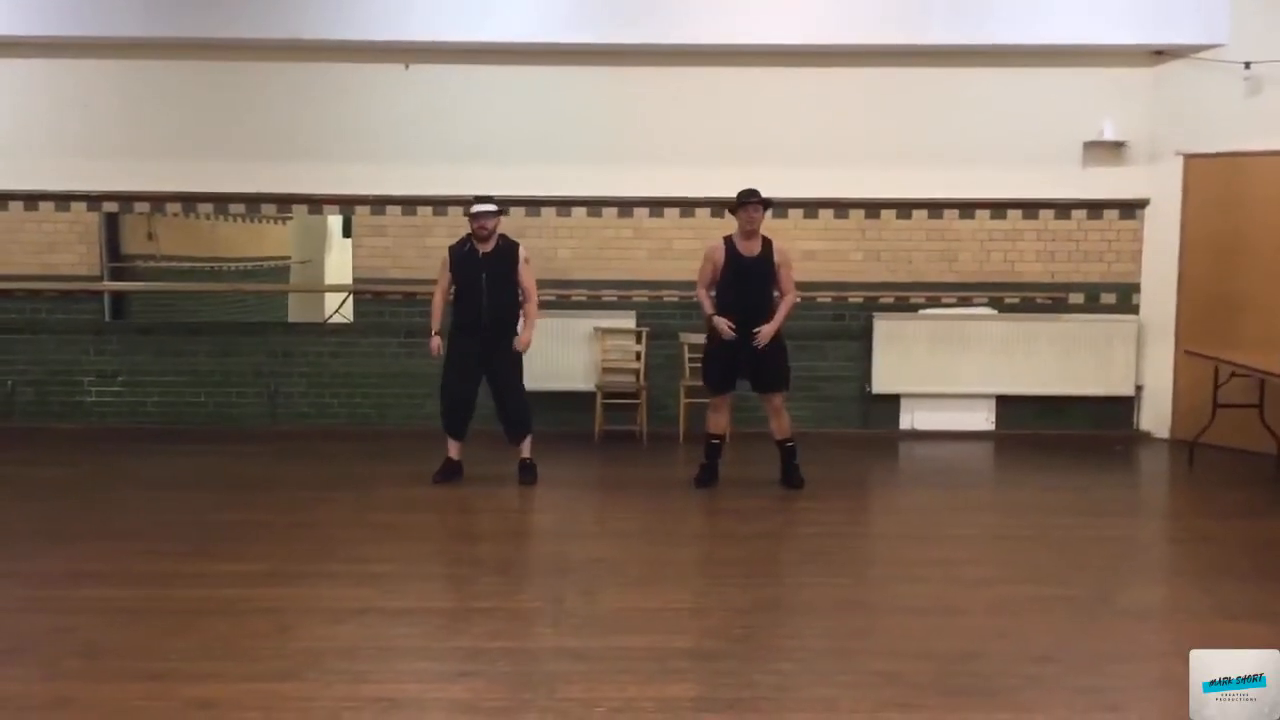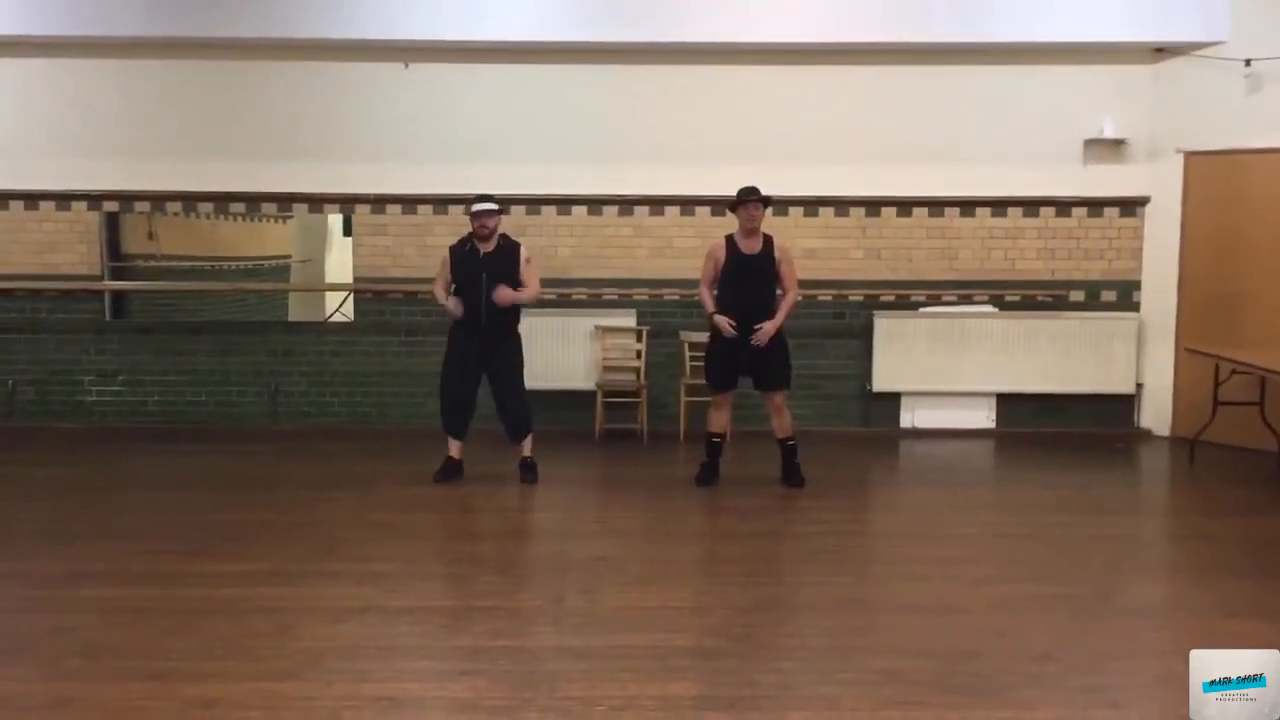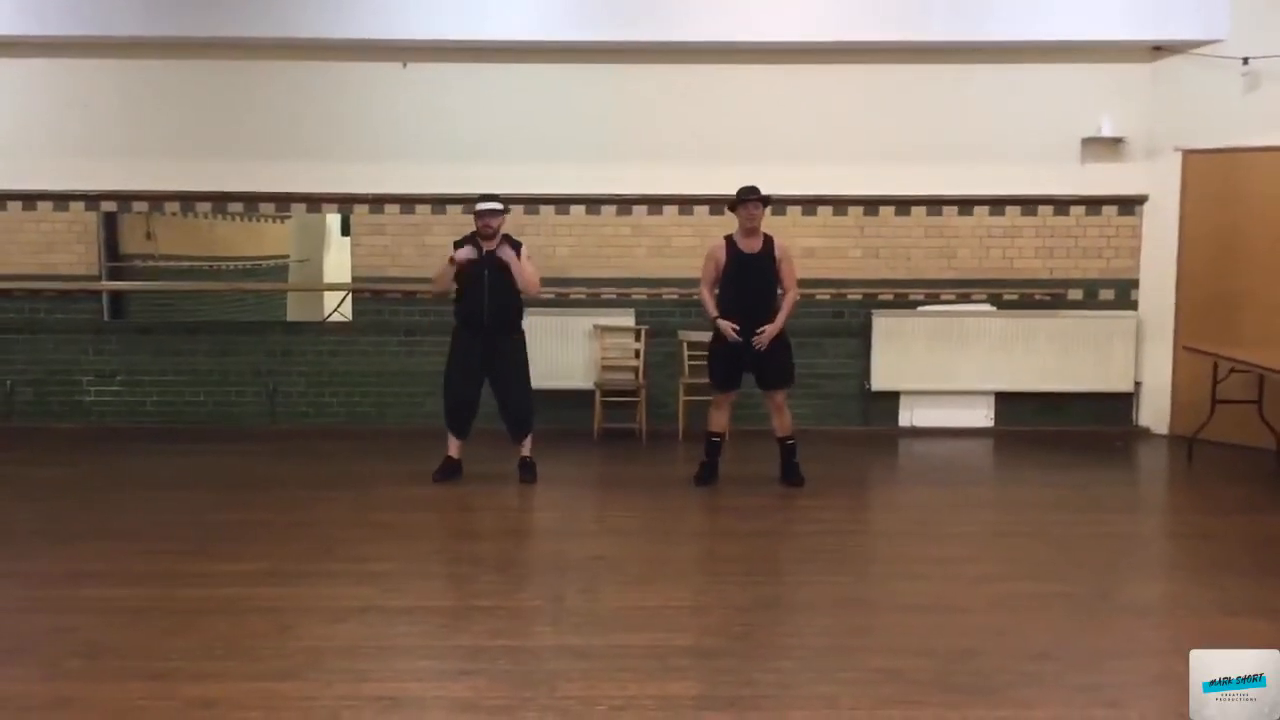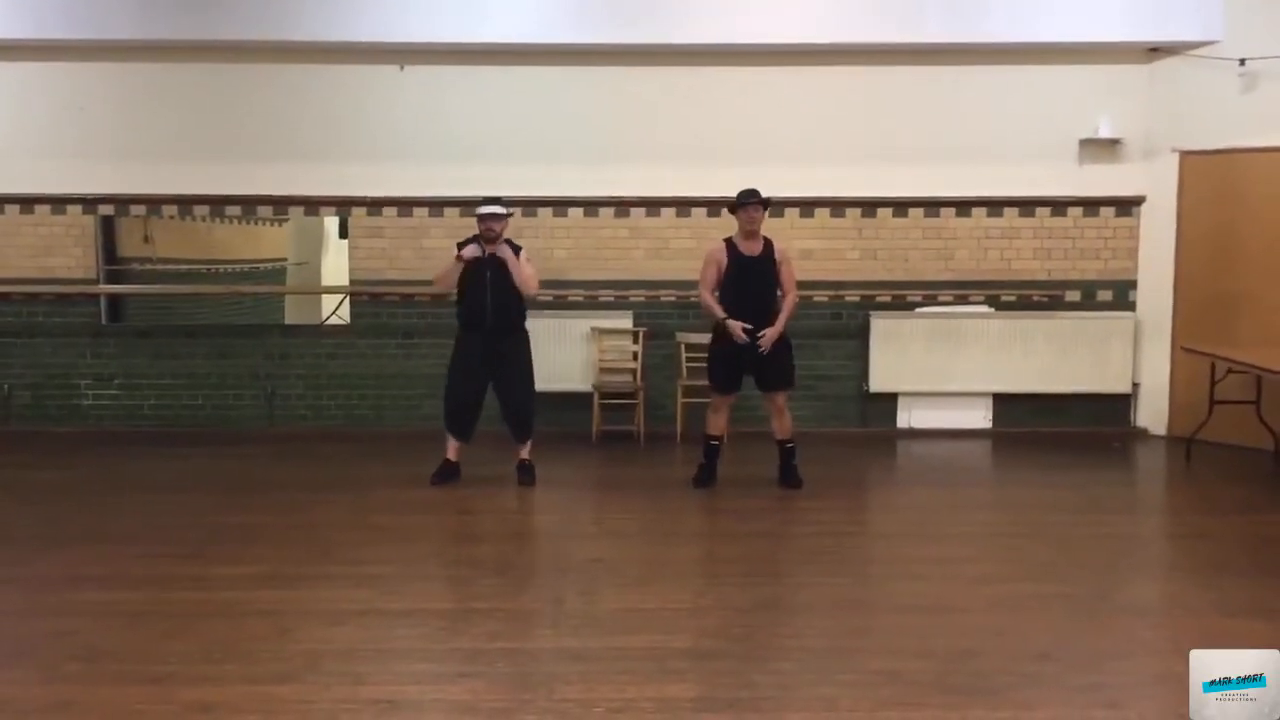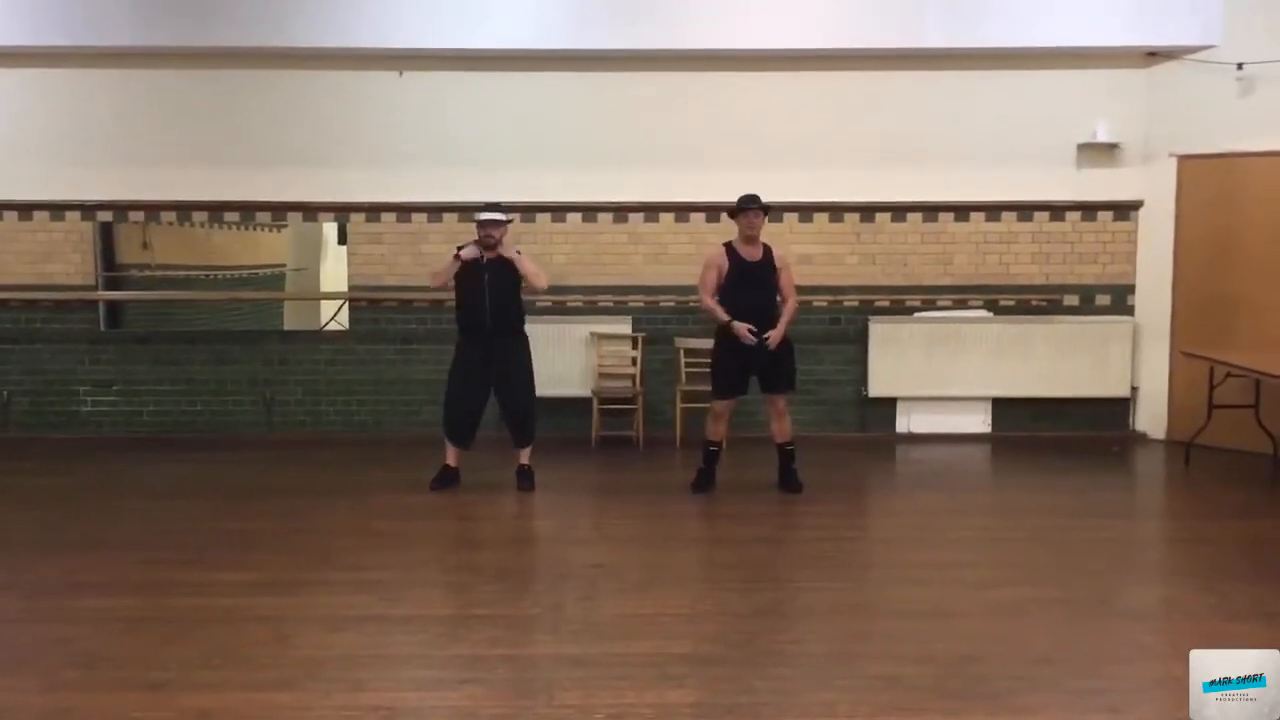
dt=0.2s
person 1, frame 1
left shoulder: (775, 252)
right shoulder: (718, 250)
left elbow: (789, 294)
right elbow: (702, 288)
left wrist: (773, 325)
right wrist: (713, 317)
left hip: (764, 336)
right hip: (725, 335)
left knee: (775, 401)
right knee: (718, 400)
left ankle: (790, 467)
right ankle: (710, 466)
person 1, frame 2
left shoulder: (777, 249)
right shoulder: (719, 248)
left elbow: (791, 291)
right elbow: (705, 287)
left wrist: (775, 323)
right wrist: (714, 315)
left hip: (766, 333)
right hip: (727, 334)
left knee: (776, 399)
right knee: (720, 398)
left ankle: (790, 465)
right ankle: (711, 464)
person 1, frame 3
left shoulder: (777, 248)
right shoulder: (720, 248)
left elbow: (791, 291)
right elbow: (706, 289)
left wrist: (776, 325)
right wrist: (717, 319)
left hip: (768, 334)
right hip: (729, 334)
left knee: (777, 399)
right knee: (721, 397)
left ankle: (789, 464)
right ankle: (710, 463)
person 1, frame 4
left shoulder: (776, 252)
right shoulder: (720, 252)
left elbow: (790, 293)
right elbow: (705, 292)
left wrist: (777, 327)
right wrist: (726, 321)
left hip: (769, 336)
right hip: (729, 336)
left knee: (778, 401)
right knee: (720, 400)
left ankle: (788, 467)
right ankle: (709, 465)
person 1, frame 5
left shoulder: (775, 258)
right shoulder: (720, 256)
left elbow: (790, 299)
right elbow: (706, 297)
left wrist: (780, 329)
right wrist: (731, 323)
left hip: (771, 340)
right hip: (732, 341)
left knee: (779, 404)
right knee: (720, 407)
left ankle: (788, 471)
right ankle: (707, 470)
person 2, frame 1
left shoulder: (515, 252)
right shoulder: (455, 253)
left elbow: (530, 293)
right elbow: (441, 294)
left wrist: (527, 329)
right wrist: (435, 332)
left hip: (503, 339)
right hip: (464, 339)
left knee: (513, 398)
right knee: (455, 398)
left ankle: (526, 460)
right ankle: (453, 461)
person 2, frame 2
left shoulder: (516, 252)
right shoulder: (456, 253)
left elbow: (535, 289)
right elbow: (439, 285)
left wrist: (515, 296)
right wrist: (446, 300)
left hip: (504, 338)
right hip: (465, 337)
left knee: (513, 398)
right knee: (455, 397)
left ankle: (527, 459)
right ankle: (454, 460)
person 2, frame 3
left shoulder: (518, 250)
right shoulder: (460, 248)
left elbow: (533, 289)
right elbow: (439, 286)
left wrist: (511, 261)
right wrist: (454, 262)
left hip: (507, 337)
right hip: (468, 336)
left knee: (517, 398)
right knee: (458, 396)
left ankle: (526, 459)
right ankle: (453, 459)
person 2, frame 4
left shoulder: (517, 254)
right shoulder: (464, 251)
left elbow: (530, 290)
right elbow: (442, 285)
left wrist: (508, 259)
right wrist: (461, 259)
left hip: (511, 339)
right hip: (471, 339)
left knee: (519, 401)
right knee: (459, 399)
left ankle: (524, 461)
right ankle: (451, 462)
person 2, frame 5
left shoulder: (514, 260)
right shoulder: (463, 257)
left elbow: (540, 284)
right elbow: (434, 283)
left wrist: (513, 256)
right wrist: (459, 259)
left hip: (511, 344)
right hip: (471, 345)
left knee: (520, 405)
right knee: (459, 405)
left ankle: (524, 467)
right ankle: (450, 467)
